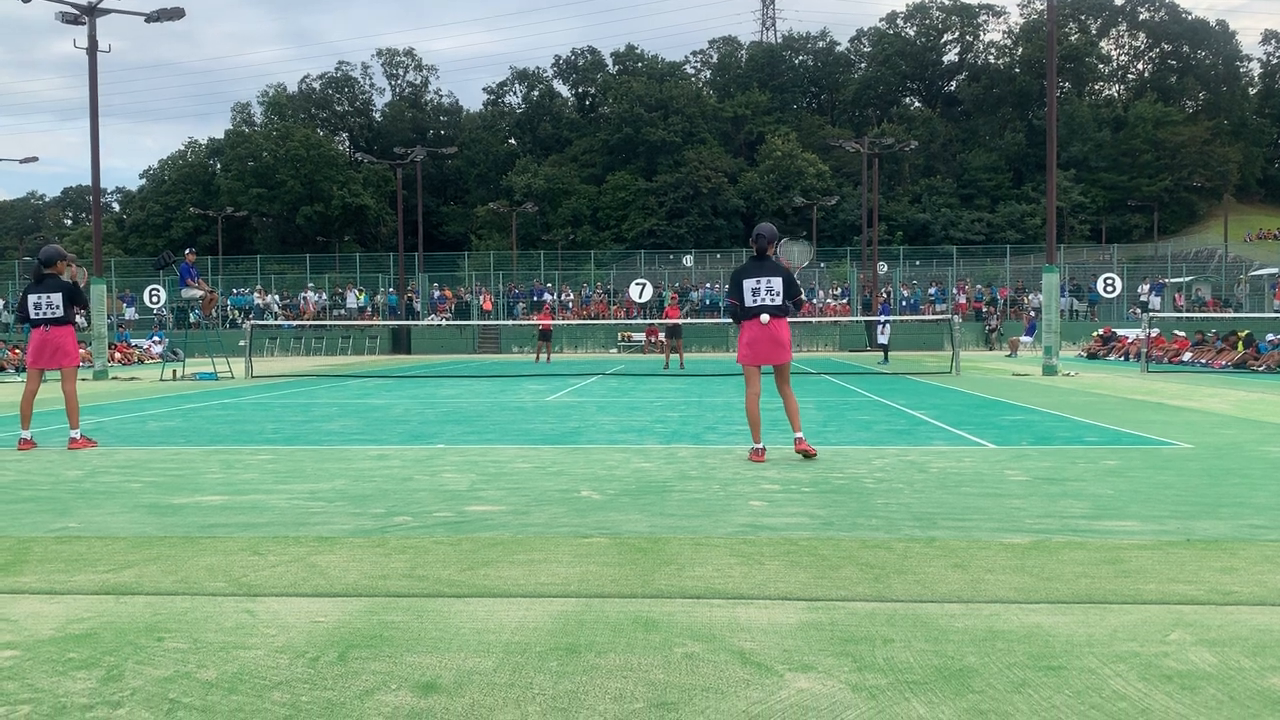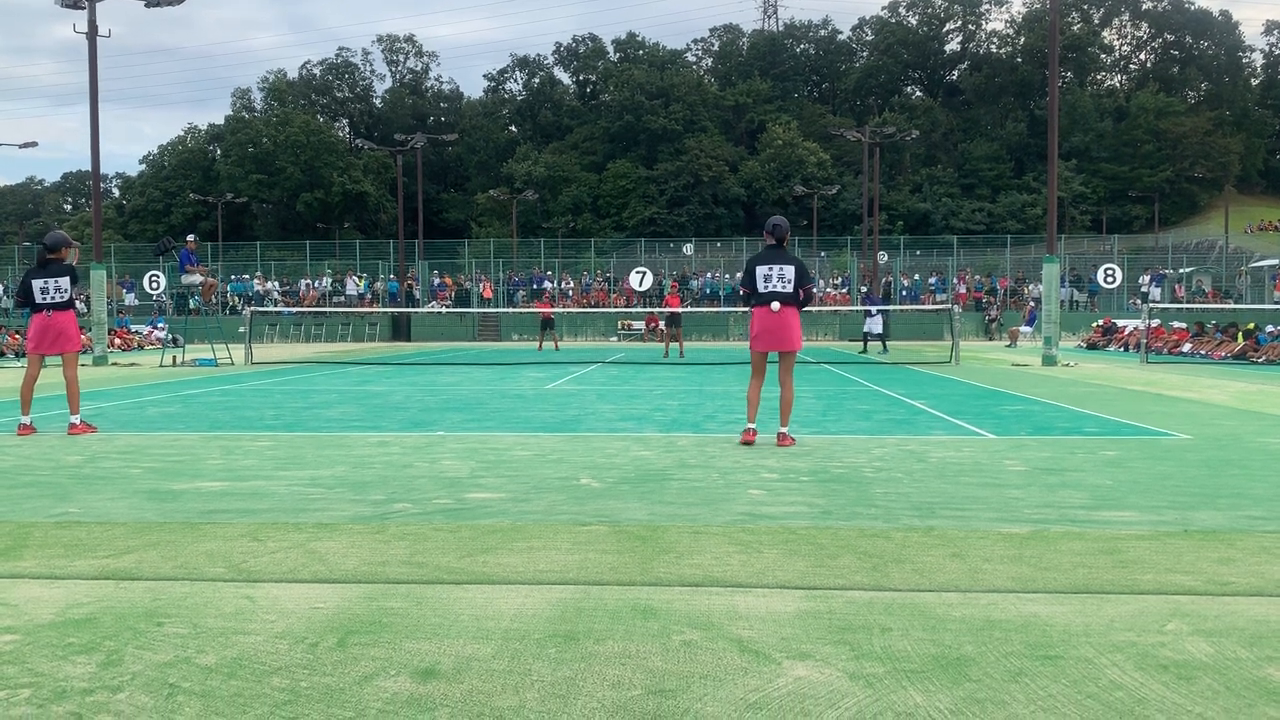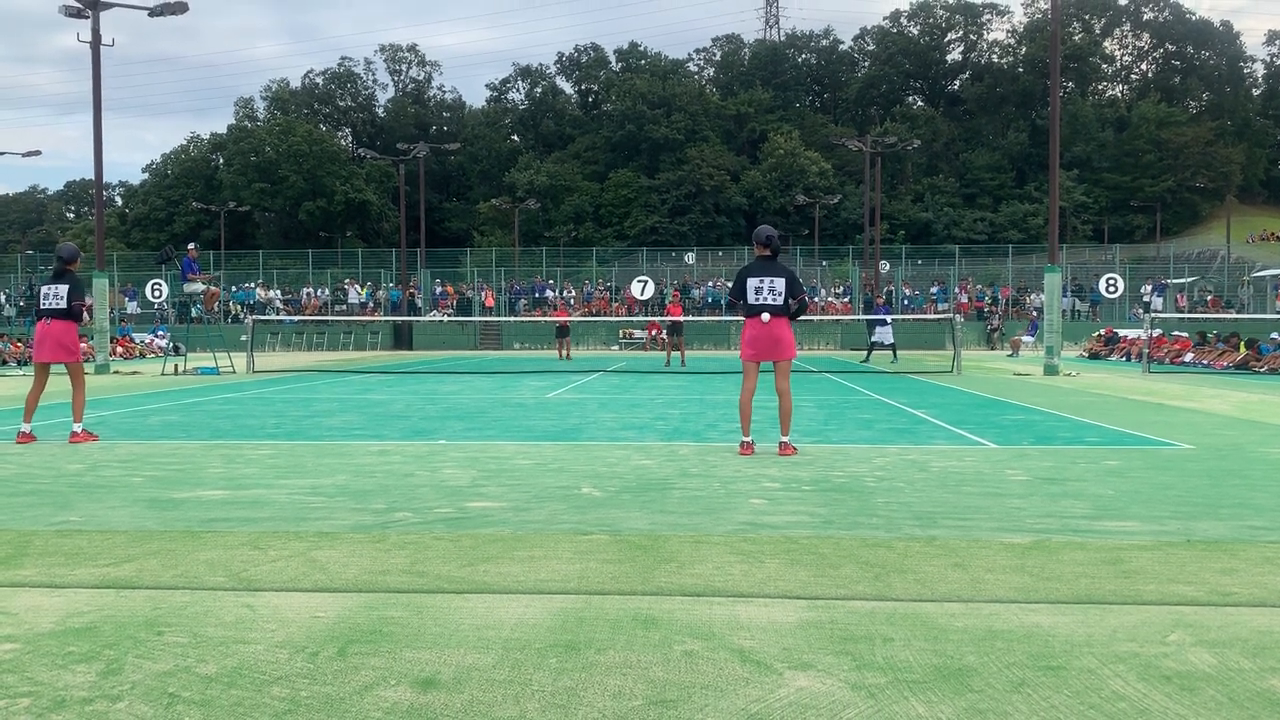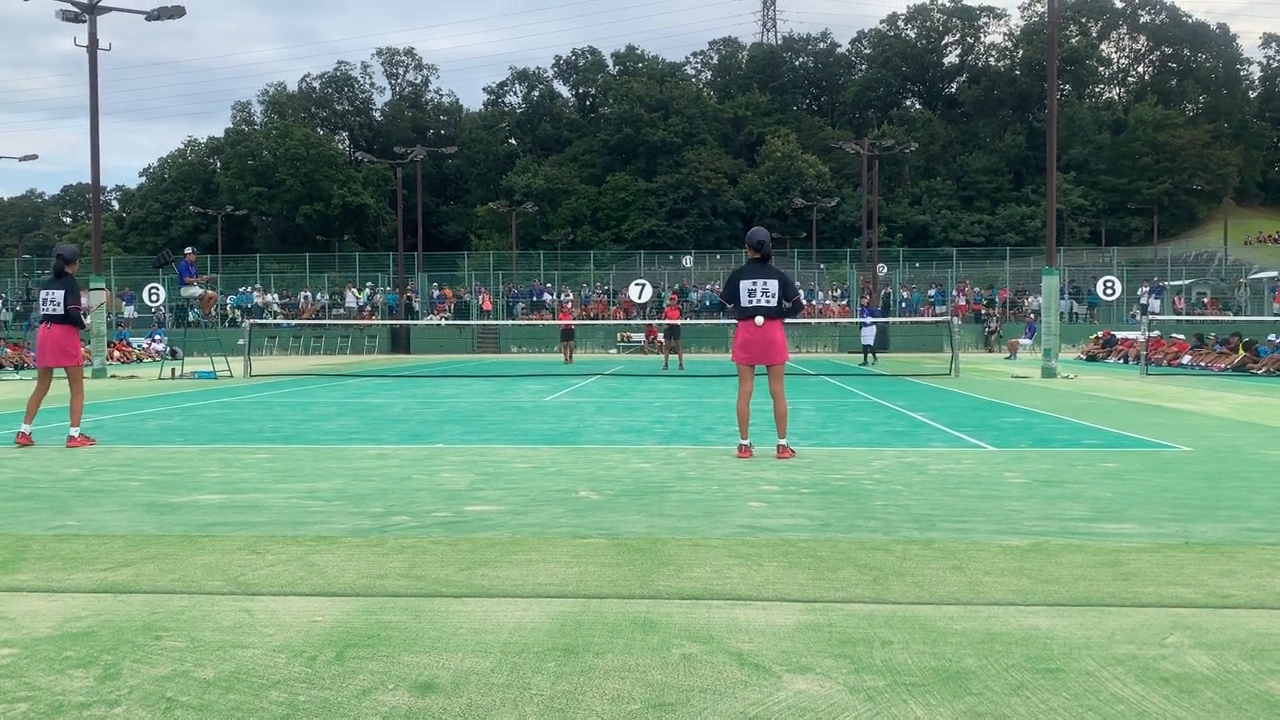
dt=1s
person 1, frame 1
left shoulder: (740, 273)
right shoulder: (782, 271)
left elbow: (733, 309)
right elbow: (798, 305)
left wrist: (740, 323)
left hip: (751, 332)
right hip: (778, 331)
left knee: (753, 392)
right knee: (785, 389)
left ankle: (758, 448)
right ankle: (800, 439)
person 1, frame 2
left shoulder: (754, 261)
right shoulder: (796, 262)
left elbow: (745, 297)
right elbow: (809, 295)
left hip: (762, 319)
right hip: (788, 320)
left knee: (756, 378)
right knee: (786, 380)
left ankle: (750, 428)
right ankle: (783, 433)
person 1, frame 3
left shoulder: (746, 271)
right shoulder: (786, 272)
left elbow: (733, 303)
right elbow: (803, 304)
right wrist: (788, 317)
left hip: (753, 330)
right hip: (780, 330)
left knee: (748, 387)
right knee: (783, 388)
left ankle: (746, 441)
right ankle: (785, 442)
person 1, frame 4
left shoulder: (738, 274)
right shoulder: (778, 275)
left elbow: (723, 306)
right elbow: (798, 306)
left hip: (746, 333)
right hip: (773, 333)
left knee: (745, 391)
right knee: (778, 392)
left ankle: (744, 445)
right ankle: (782, 444)
person 2, frame 1
left shoulder: (30, 289)
right shoulder: (64, 286)
left elbow: (21, 317)
right elbow: (84, 305)
right wrist: (74, 281)
left hip: (38, 336)
right hip: (62, 335)
left knee: (31, 388)
right knee: (69, 387)
left ankle: (25, 437)
right ankle: (75, 437)
person 2, frame 2
left shoulder: (31, 273)
right shoulder: (68, 269)
left elbow: (21, 302)
left hip: (39, 321)
right hip: (64, 320)
left knee: (31, 373)
right knee: (70, 374)
left ankle: (25, 422)
right ankle: (75, 422)
person 2, frame 3
left shoulder: (46, 282)
right shoulder: (74, 281)
left elbow: (39, 311)
right elbow: (76, 310)
right wrist: (81, 320)
left hip: (43, 329)
right hip: (65, 331)
left knee: (38, 384)
right knee: (78, 384)
left ankle: (25, 431)
right ankle: (77, 431)
person 2, frame 4
left shoulder: (46, 284)
right shoulder: (70, 283)
left elbow: (44, 311)
right elbow: (72, 313)
left wrist: (77, 311)
right wrist: (83, 324)
left hip: (45, 333)
right hip: (65, 335)
left knee: (41, 388)
right knee: (77, 388)
left ankle: (24, 431)
right ankle: (75, 435)
